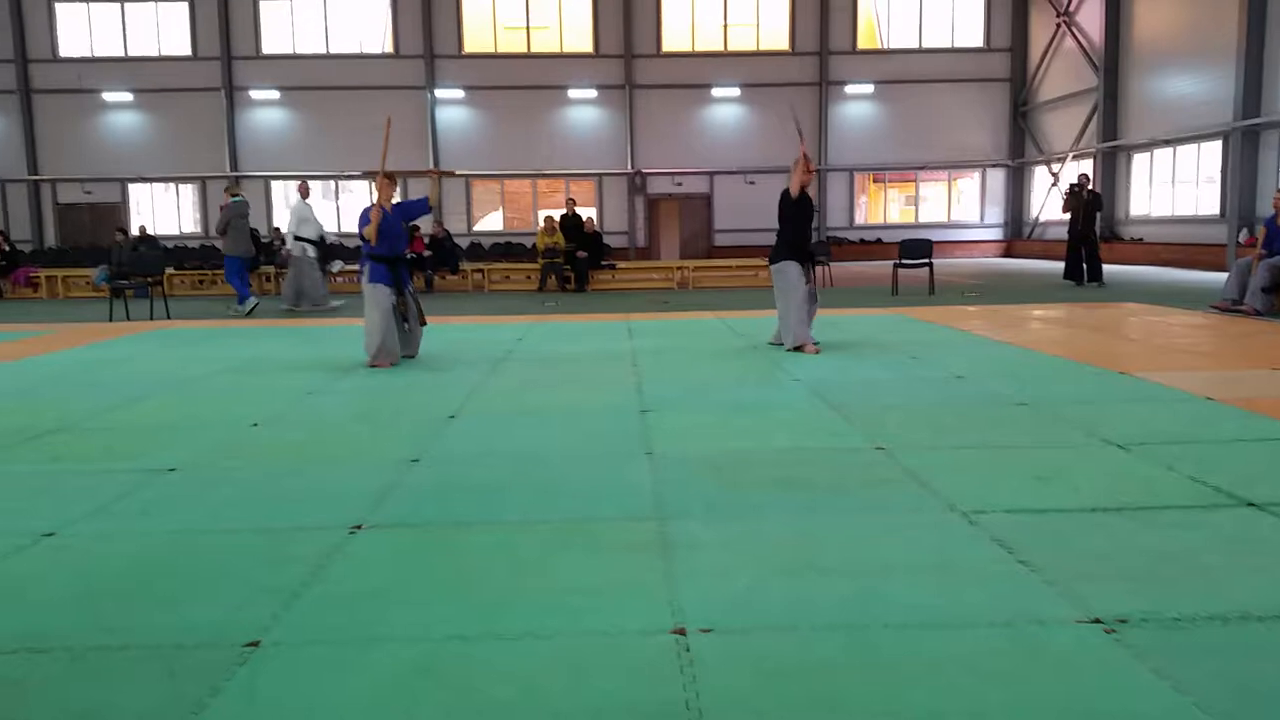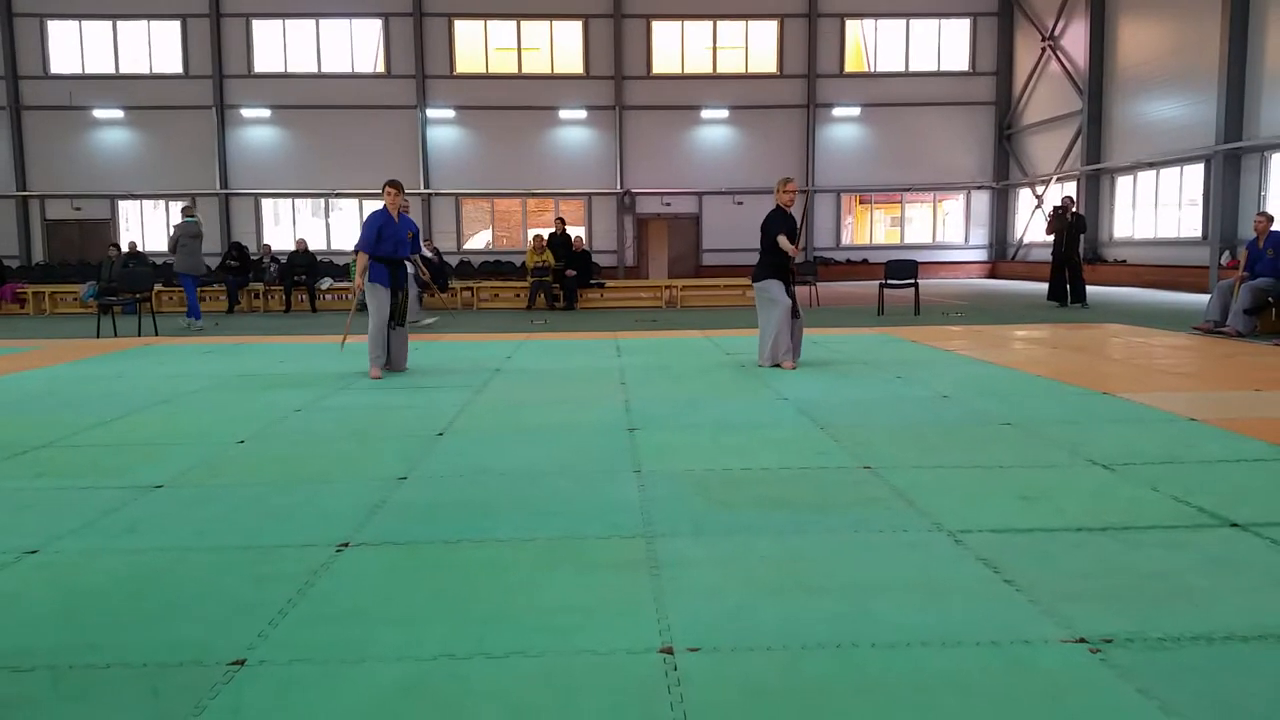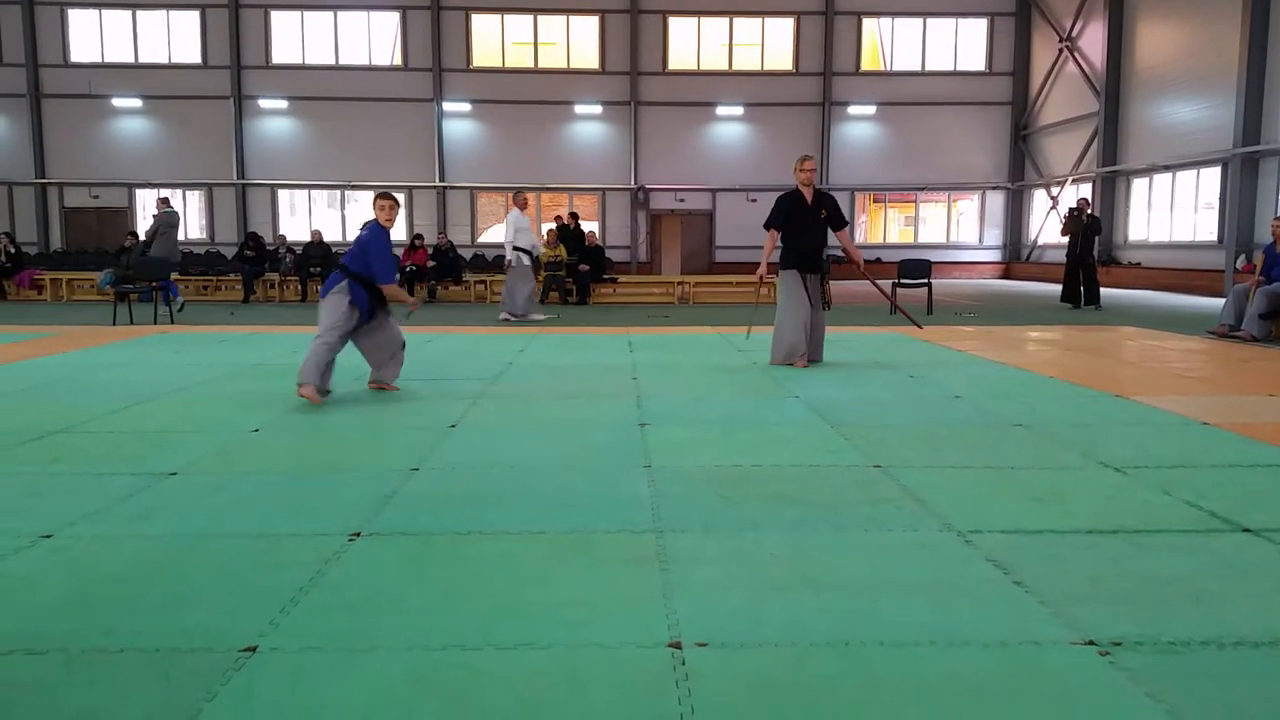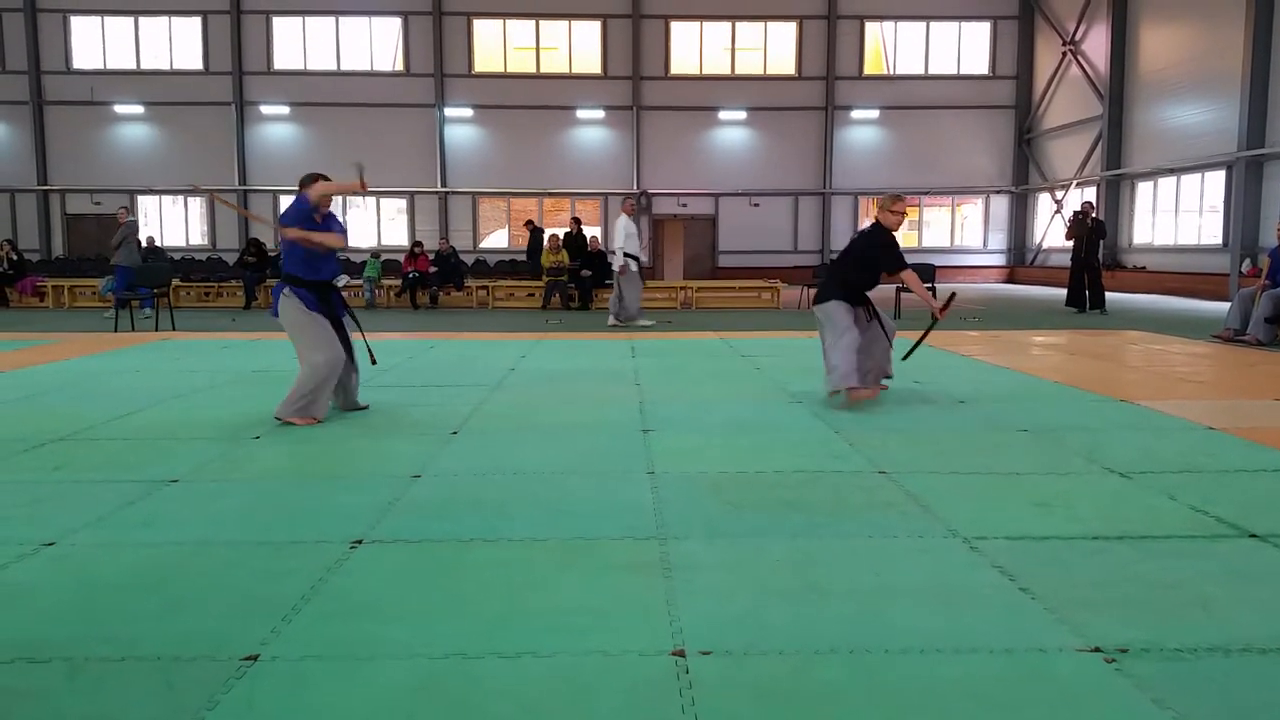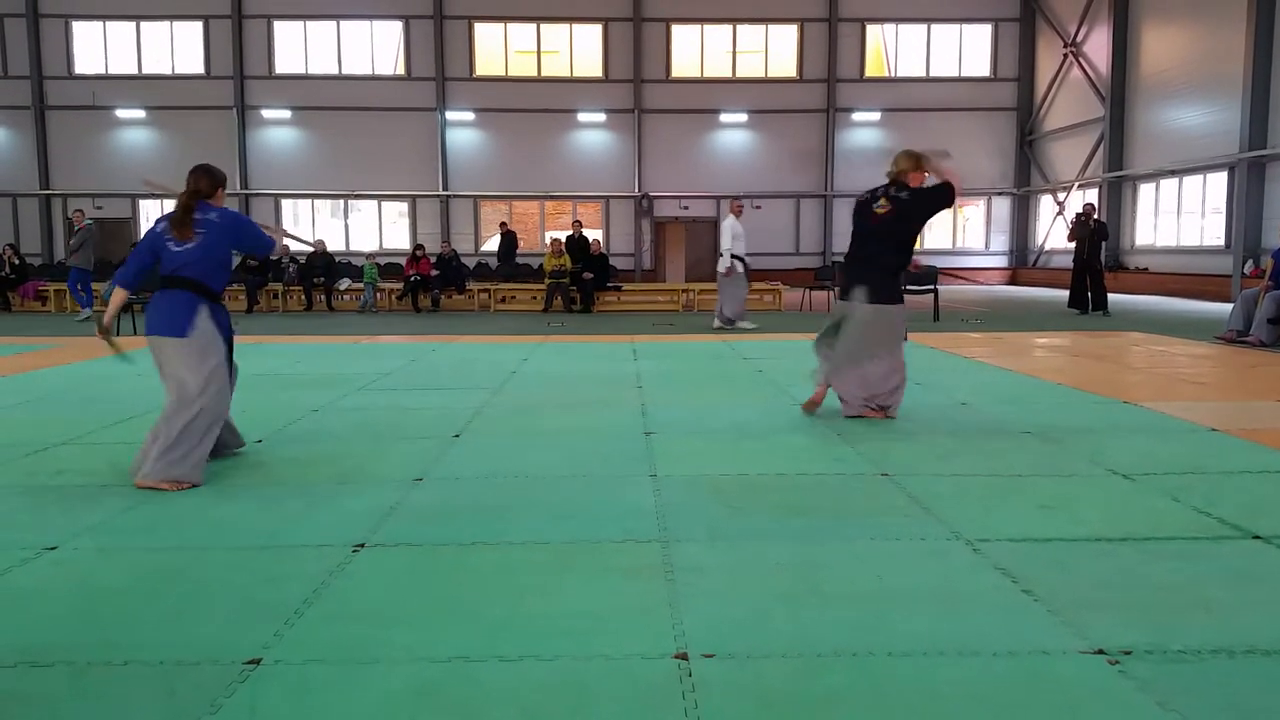
dt=1s
person 1, frame 1
left shoulder: (403, 210)
right shoulder: (369, 213)
left elbow: (430, 202)
right elbow: (367, 236)
right wrist: (374, 223)
left hip: (398, 268)
right hip: (377, 269)
left knee: (409, 310)
right knee: (381, 312)
left ankle: (407, 348)
right ankle: (381, 356)
person 1, frame 2
left shoulder: (409, 224)
right shoulder: (375, 219)
left elbow: (413, 251)
right elbow: (364, 248)
left wrist: (420, 268)
right wrist: (358, 276)
left hip: (399, 273)
right hip: (378, 271)
left knee: (398, 319)
right knee: (379, 319)
left ankle: (394, 362)
right ankle: (375, 364)
person 1, frame 3
left shoulder: (376, 233)
right shoulder: (377, 238)
right elbow: (385, 282)
right wrist: (408, 299)
left hip: (365, 295)
right hip: (344, 291)
left knee: (391, 338)
right knee: (331, 336)
left ankle: (378, 379)
right ankle: (308, 385)
person 1, frame 4
left shoulder: (329, 221)
right shoulder: (297, 214)
left elbow: (339, 241)
right elbow: (312, 194)
left wrist: (303, 233)
right wrist: (349, 186)
left hip: (324, 296)
right hip: (296, 298)
left knee: (338, 352)
right knee: (326, 356)
left ankle: (344, 398)
right ankle: (295, 410)
person 1, frame 5
left shoulder: (163, 225)
right shoulder: (228, 220)
left elbow: (129, 273)
right elbow: (268, 247)
left wrist: (108, 317)
right wrist: (276, 236)
left hip: (163, 314)
right hip: (194, 316)
left knee: (209, 385)
right knee: (200, 396)
left ankle: (214, 442)
right ankle: (153, 471)
person 2, frame 1
left shoulder: (805, 198)
right shoulder: (788, 197)
right elbow: (794, 189)
right wrist: (801, 161)
left hip: (800, 256)
right hip: (785, 256)
left knee: (809, 298)
right knee: (796, 297)
left ankle: (785, 337)
right ankle: (801, 341)
person 2, frame 2
left shoulder: (789, 218)
right shoulder: (775, 217)
right elbow: (780, 238)
right wrist: (790, 248)
left hip: (781, 275)
right hip: (767, 275)
left knee: (794, 315)
right knee: (782, 307)
left ankle: (779, 354)
right ankle: (780, 356)
person 2, frame 3
left shoulder: (827, 201)
right shoulder: (785, 201)
left elbow: (840, 230)
right elbow: (773, 234)
left wrist: (855, 255)
right wrist: (764, 263)
left hip: (816, 263)
right hip: (792, 264)
left knee: (816, 311)
right knee: (795, 310)
left ankle: (810, 353)
right ankle: (794, 354)
person 2, frame 4
left shoulder: (875, 235)
right shoulder: (881, 238)
right elbow: (906, 275)
right wrist: (932, 303)
left hip: (851, 296)
right hip: (832, 297)
left knee: (882, 331)
right knee: (847, 336)
left ankle: (867, 379)
right ankle: (849, 388)
person 2, frame 5
left shoulder: (865, 200)
right shoulder: (918, 200)
right elbow: (951, 187)
right wrist: (933, 167)
left hip: (852, 288)
right hip: (884, 292)
left knee: (840, 343)
right knee: (887, 355)
left ankle: (823, 387)
right ankle: (861, 402)
